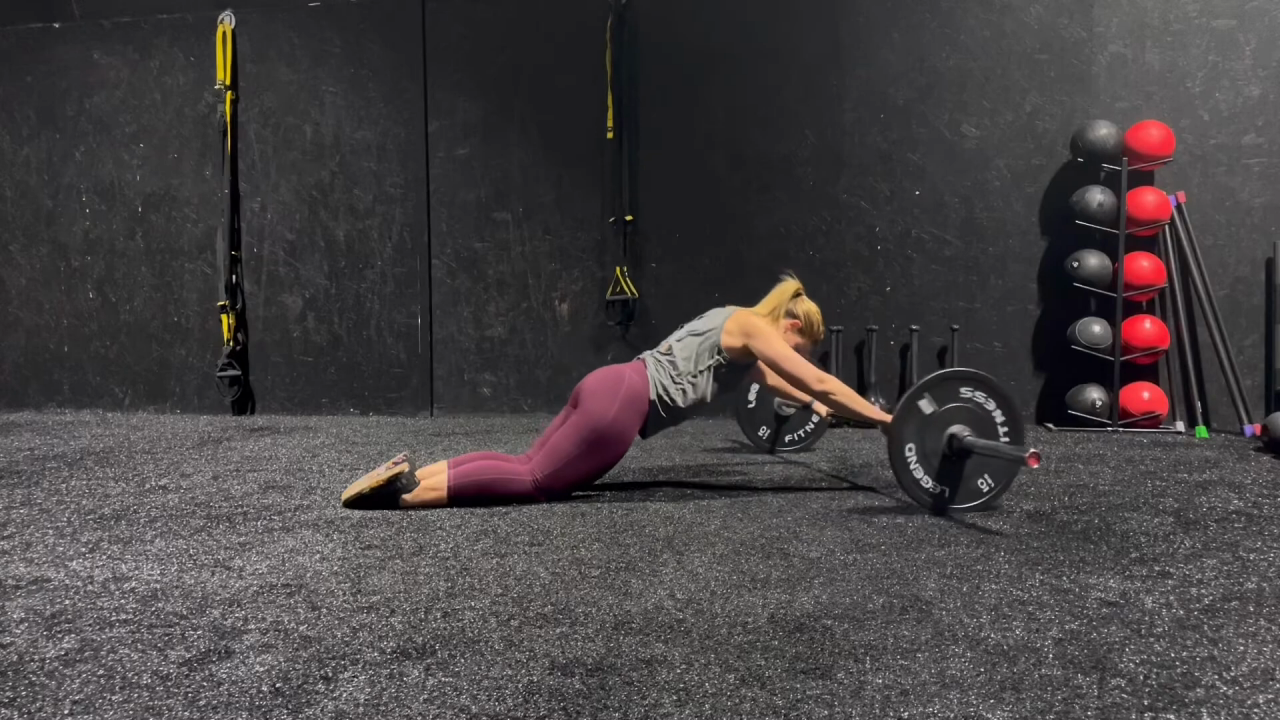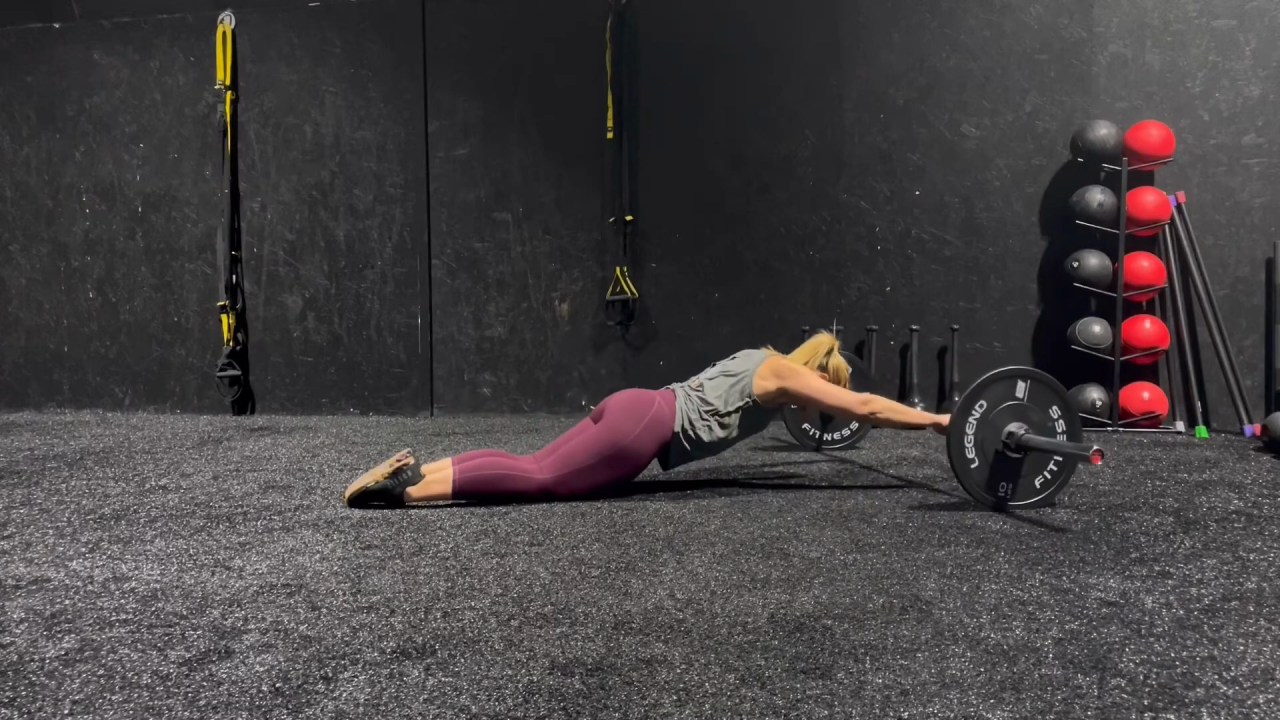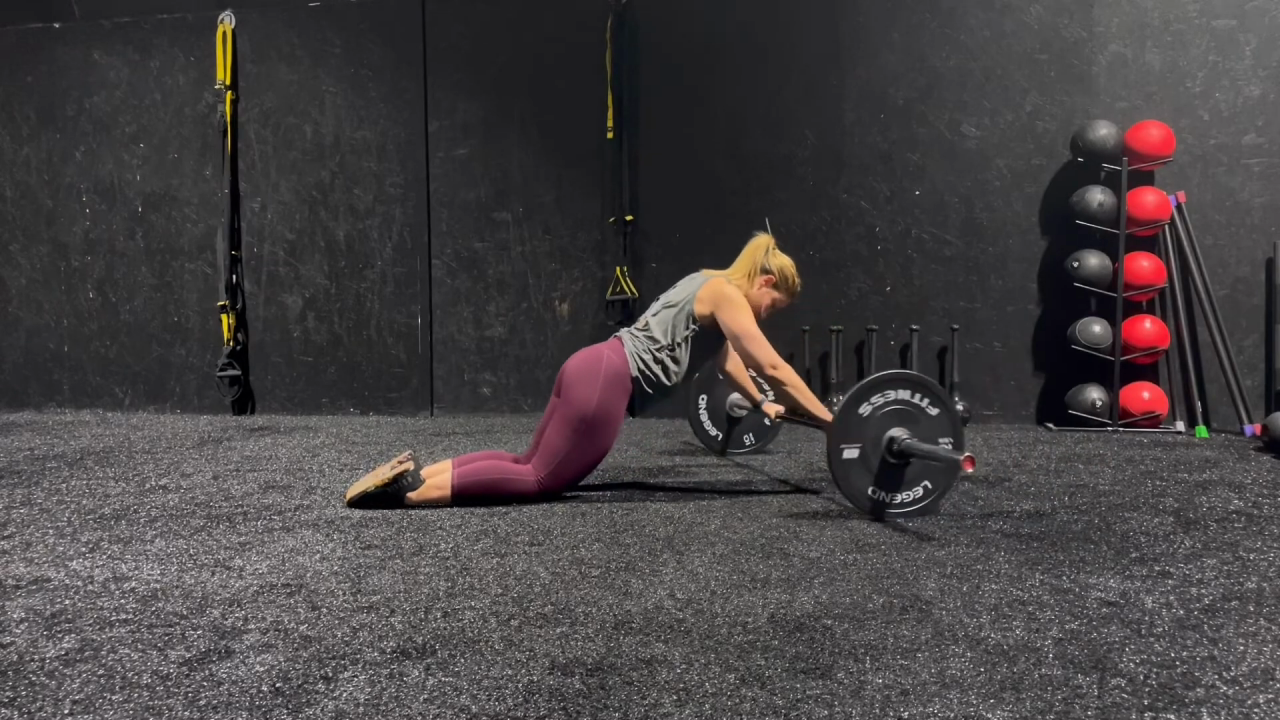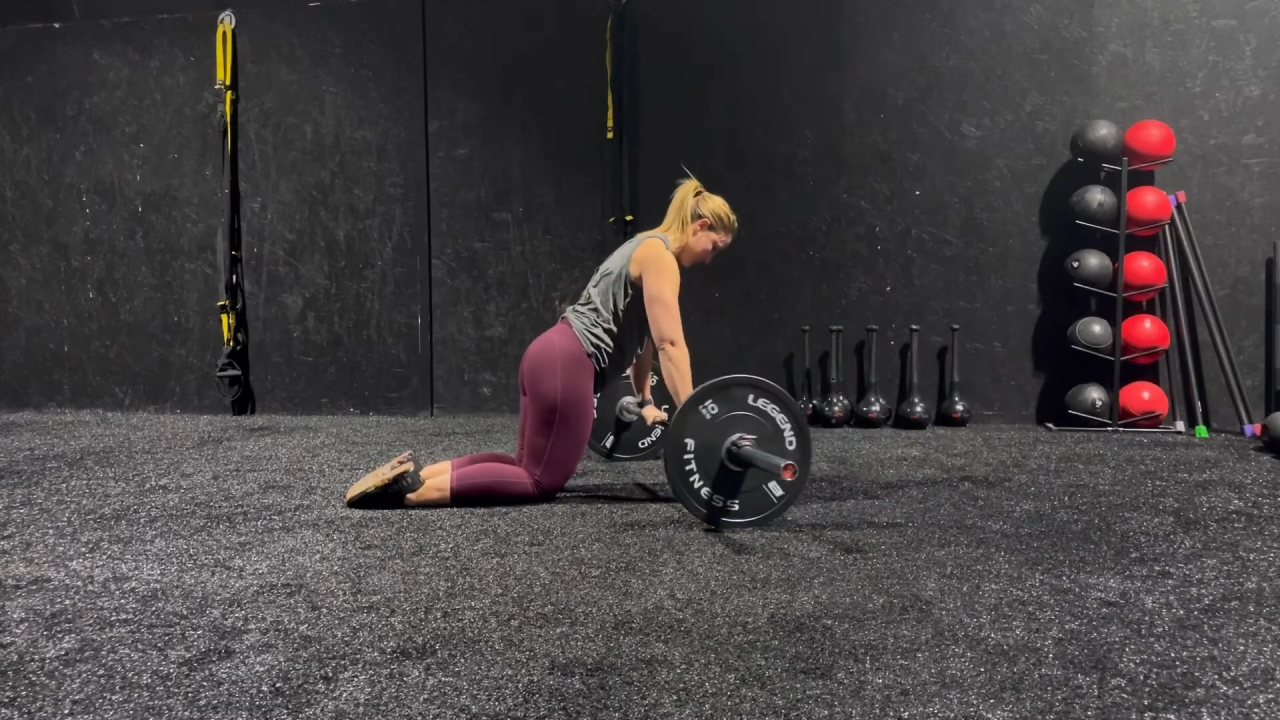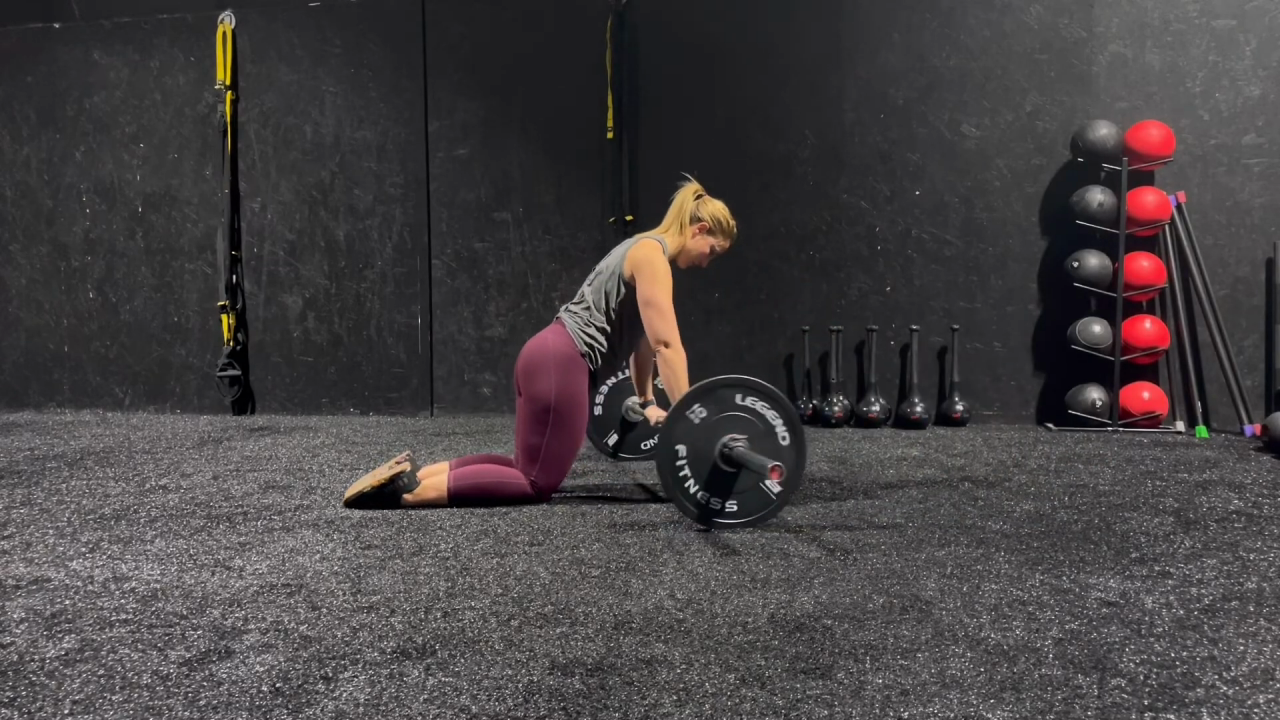
dt=1s
person 1, frame 1
left shoulder: (736, 324)
right shoulder: (755, 327)
left elbow: (769, 377)
right elbow: (819, 380)
left wrist: (814, 407)
right wrist: (884, 418)
left hip: (608, 389)
right hip: (622, 401)
left knee: (530, 469)
right knee: (533, 481)
left ankle: (408, 474)
right ankle: (405, 490)
person 1, frame 2
left shoulder: (766, 360)
right shoulder: (787, 375)
left elbow: (849, 403)
right elbow: (861, 405)
right wrist: (934, 421)
left hip: (632, 410)
right hip: (645, 425)
left knee: (534, 466)
right knee: (539, 478)
left ankle: (414, 470)
right ankle: (408, 485)
person 1, frame 3
left shoulder: (712, 284)
right shoulder: (728, 295)
left elbow: (727, 356)
right elbow: (774, 367)
left wrist: (760, 404)
right wrist: (828, 420)
left hip: (593, 371)
right hip: (606, 380)
left knee: (534, 465)
right knee: (539, 480)
left ankle: (416, 472)
right ankle: (412, 488)
person 1, frame 4
left shoulder: (648, 249)
right shoulder: (660, 256)
left elbow: (642, 337)
right elbow: (671, 343)
left wrist: (645, 401)
left hip: (554, 357)
right hip: (566, 363)
left knee: (532, 467)
right knee: (542, 483)
left ankle: (416, 472)
right ankle: (412, 489)
person 1, frame 5
left shoulder: (646, 251)
right shoulder: (653, 256)
left elbow: (643, 337)
right elbow: (667, 344)
left wrist: (646, 400)
left hip: (551, 358)
right hip: (561, 363)
left knee: (530, 470)
right knee: (537, 485)
left ankle: (414, 471)
right ankle: (409, 489)
